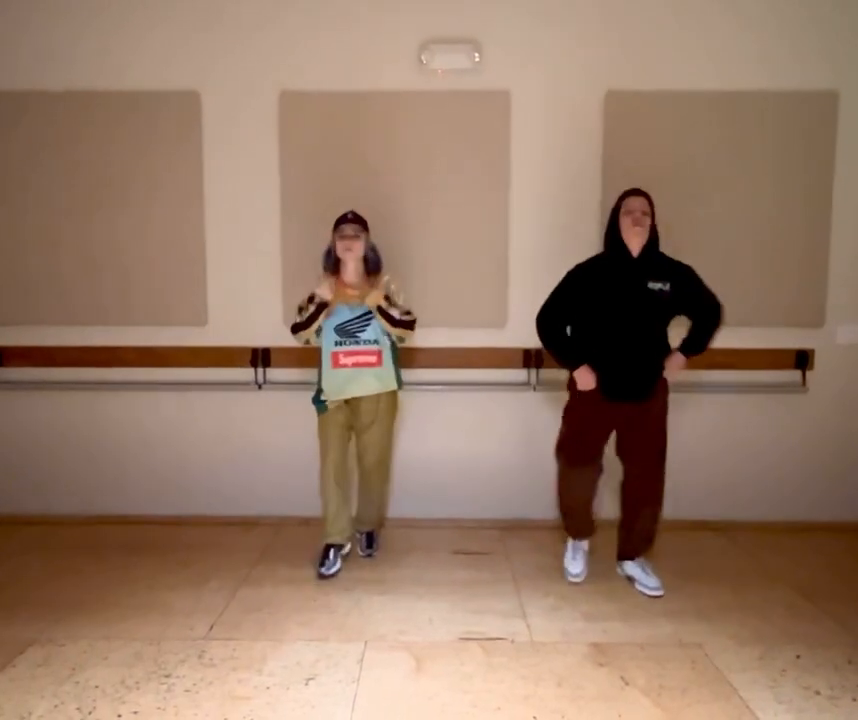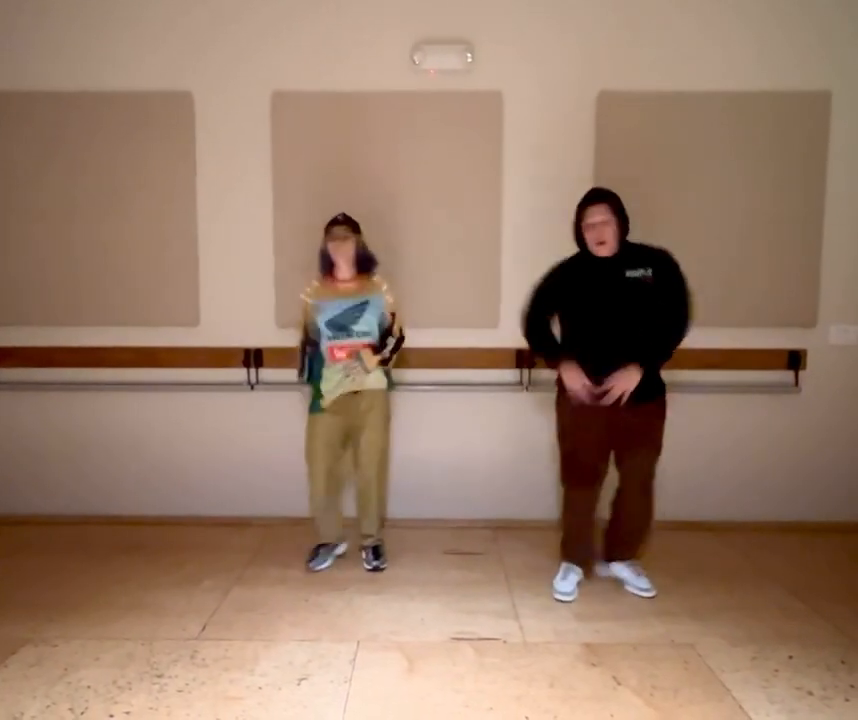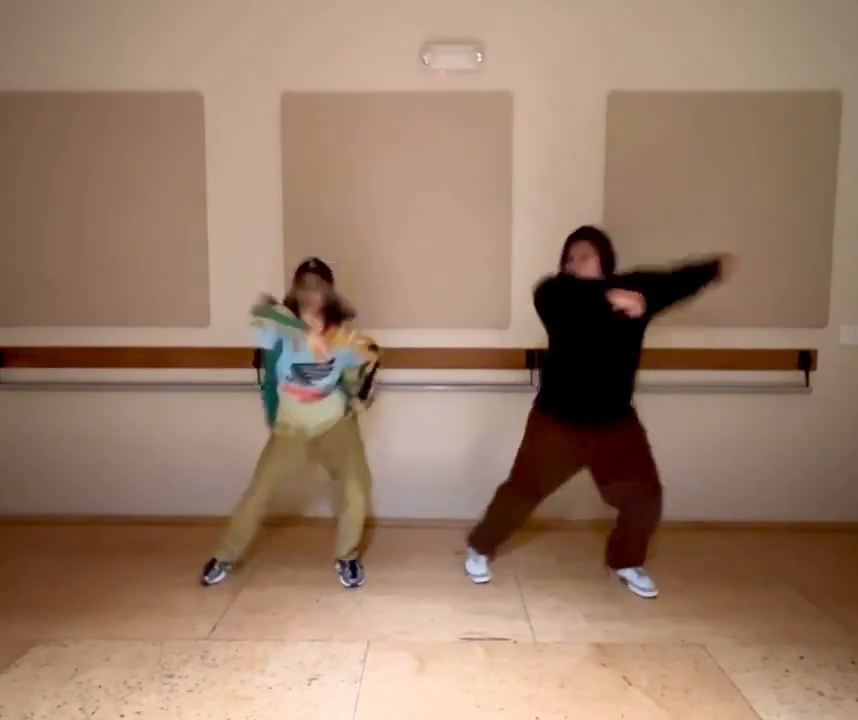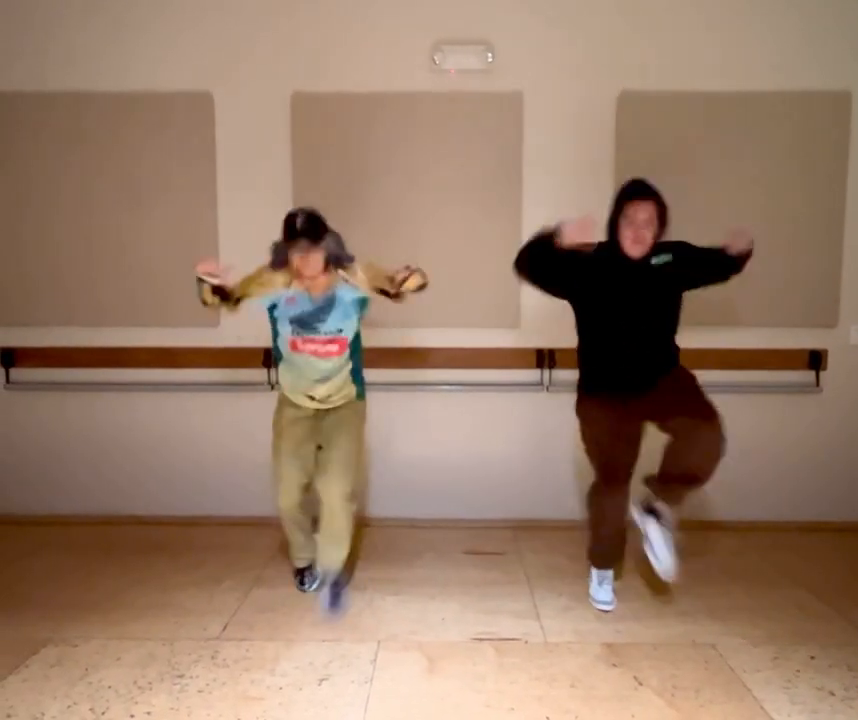
dt=1s
person 1, frame 1
left shoulder: (673, 273)
right shoulder: (589, 273)
left elbow: (709, 312)
right elbow: (548, 321)
left wrist: (685, 351)
right wrist: (575, 364)
left hip: (647, 393)
right hip: (594, 390)
left knee: (646, 476)
right knee: (577, 464)
left ankle: (633, 556)
right ankle: (578, 538)
person 1, frame 2
left shoulder: (655, 264)
right shoulder: (568, 275)
left elbow: (675, 322)
right elbow: (535, 323)
left wrist: (639, 367)
right wrist: (562, 365)
left hip: (642, 396)
right hip: (584, 397)
left knee: (637, 482)
right knee: (581, 481)
left ankle: (620, 558)
right ankle: (574, 563)
person 1, frame 3
left shoulder: (636, 287)
right shoulder: (559, 291)
left elbow: (677, 282)
right elbow: (547, 299)
left wrist: (714, 268)
right wrist: (608, 299)
left hip: (615, 422)
right hip: (558, 420)
left knee: (644, 496)
right knee: (525, 487)
left ankle: (626, 563)
right ankle: (480, 547)
person 1, frame 4
left shoulder: (672, 258)
right shoulder: (584, 265)
left elbow: (718, 267)
right elbow: (528, 265)
left wrist: (738, 250)
right wrist: (559, 238)
left hip: (664, 381)
right hip: (604, 394)
left knee: (704, 437)
right knee: (611, 480)
left ankle: (657, 508)
right ankle: (603, 568)
person 2, frame 1
left shoulder: (383, 286)
right shoulder: (323, 289)
left elbow: (407, 329)
right elbow: (300, 333)
left wrist: (383, 306)
right wrist: (319, 301)
left hip: (378, 391)
right hip: (334, 393)
left knee: (374, 465)
right knee: (332, 465)
left ankle: (368, 528)
right ankle: (336, 539)
person 2, frame 2
left shoulder: (377, 287)
right shoulder: (315, 290)
left elbow: (396, 336)
right elbow: (307, 339)
left wrist: (372, 358)
right wrist: (307, 377)
left hip: (370, 392)
right hip: (327, 393)
left knee: (371, 468)
right knee: (321, 467)
left ankle: (372, 541)
right ankle: (330, 539)
person 2, frame 3
left shoulder: (345, 337)
right shoulder: (281, 324)
left elbow: (371, 358)
right elbow: (260, 313)
left wrist: (361, 396)
right wrist: (288, 320)
left hip: (336, 426)
right hip: (289, 431)
left knee: (356, 490)
right knee: (257, 496)
left ankle: (347, 557)
right ankle: (224, 558)
person 2, frame 4
left shoulder: (352, 278)
right shoulder: (274, 281)
left elbow: (397, 285)
right elbow: (229, 297)
left wrist: (409, 280)
right wrist: (210, 283)
left hip: (342, 403)
right hip: (294, 404)
left knee: (335, 489)
right knee: (288, 495)
left ankle: (332, 571)
right ankle: (305, 559)
